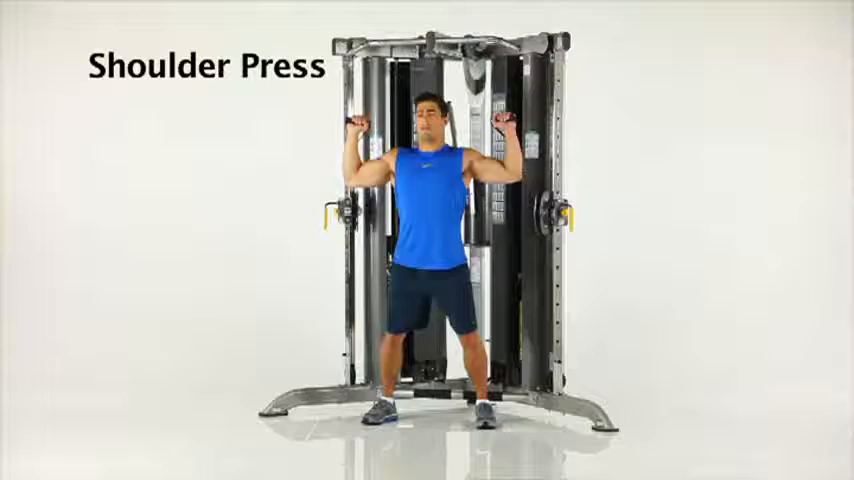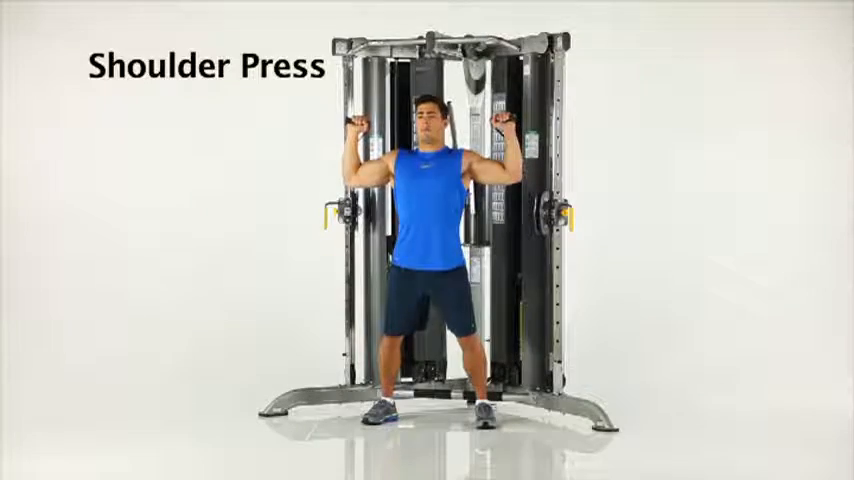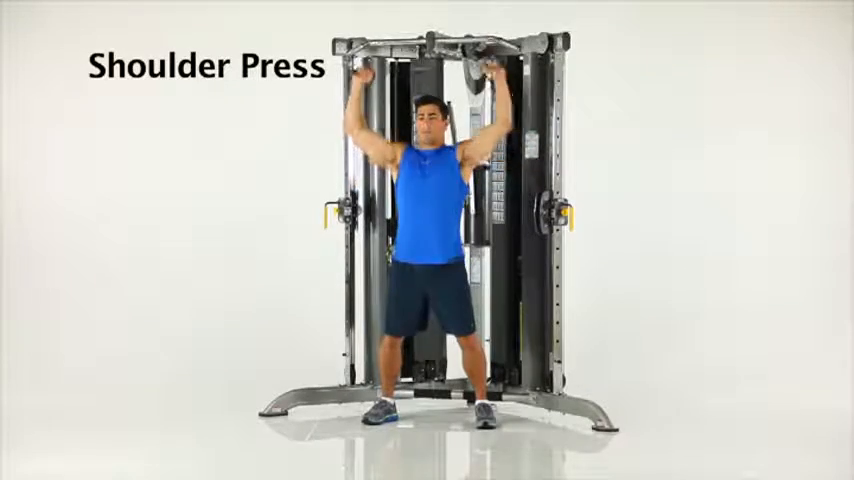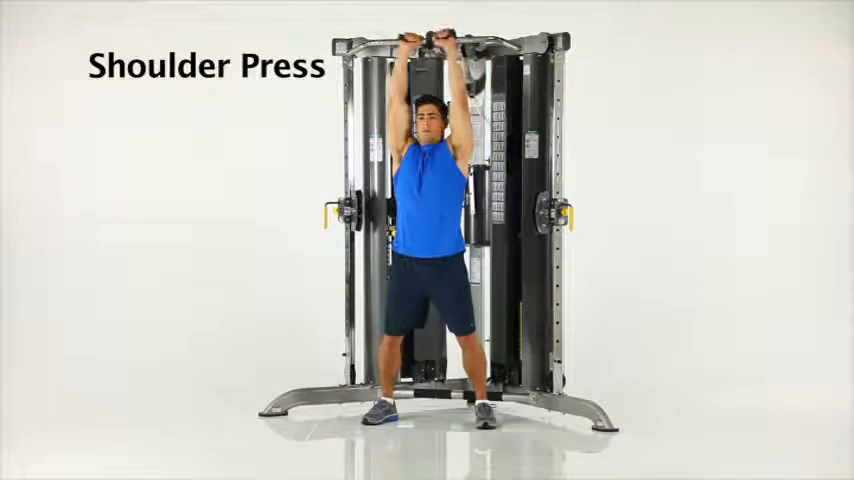
dt=0.5s
person 1, frame 1
left shoulder: (464, 159)
right shoulder: (396, 159)
left elbow: (512, 173)
right elbow: (352, 177)
left wrist: (509, 133)
right wrist: (352, 135)
left hip: (451, 266)
right hip: (407, 266)
left knee: (469, 336)
right knee: (393, 334)
left ankle: (482, 402)
right ankle: (386, 401)
person 1, frame 2
left shoulder: (463, 161)
right shoulder: (396, 161)
left elbow: (512, 175)
right elbow: (351, 177)
left wrist: (509, 133)
right wrist: (352, 136)
left hip: (449, 268)
right hip: (405, 267)
left knee: (468, 337)
right knee: (391, 336)
left ankle: (482, 403)
right ankle: (386, 401)
person 1, frame 3
left shoulder: (462, 156)
right shoulder: (398, 156)
left elbow: (503, 125)
right elbow: (355, 131)
left wrist: (500, 81)
right wrist: (357, 87)
left hip: (448, 265)
right hip: (405, 265)
left knee: (468, 338)
right knee: (392, 337)
left ankle: (482, 402)
right ankle: (386, 401)
person 1, frame 4
left shoulder: (456, 151)
right shoulder: (402, 151)
left elbow: (460, 100)
right elbow: (395, 100)
left wrist: (451, 51)
right wrist: (404, 52)
left hip: (448, 262)
right hip: (405, 262)
left knee: (467, 336)
right knee: (391, 336)
left ankle: (482, 402)
right ankle: (386, 401)
